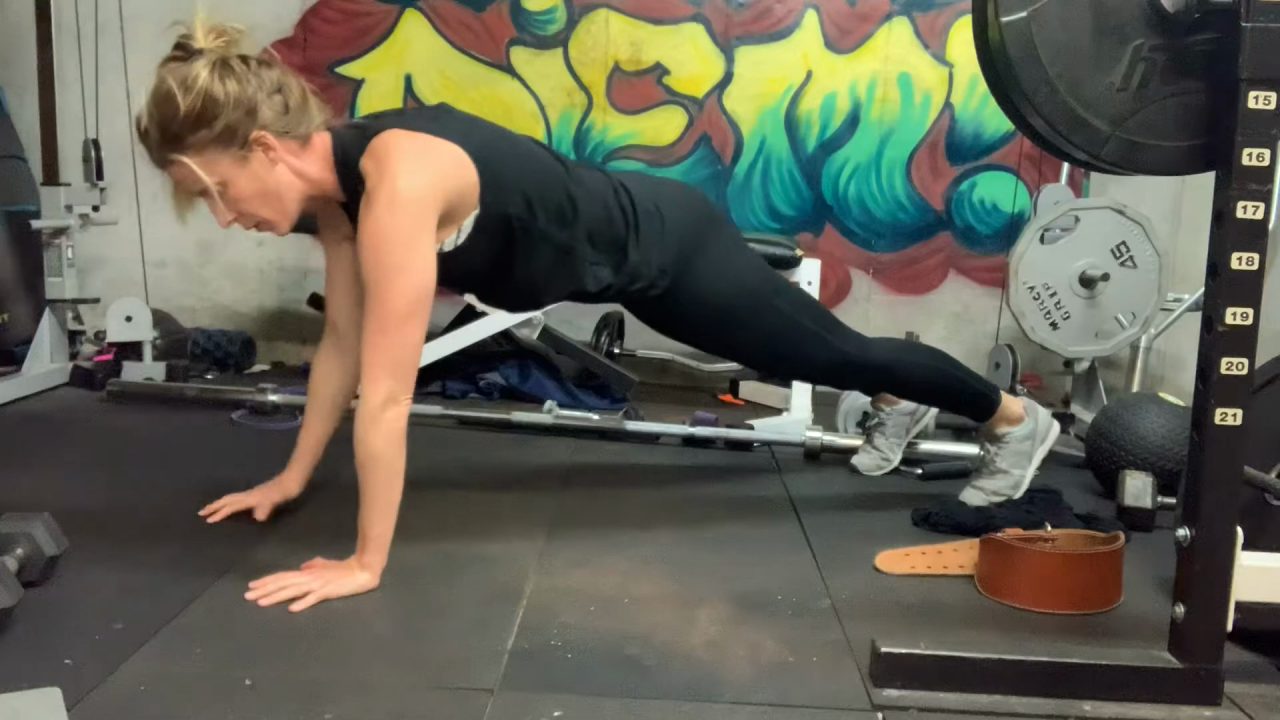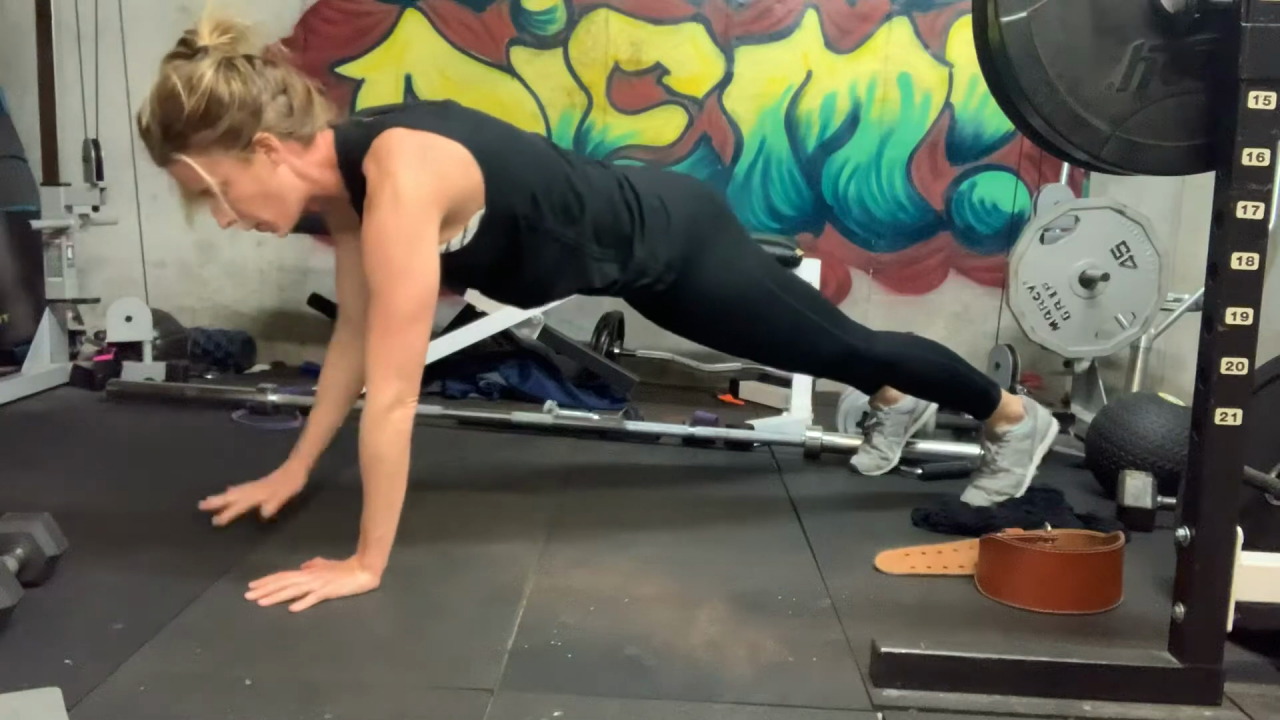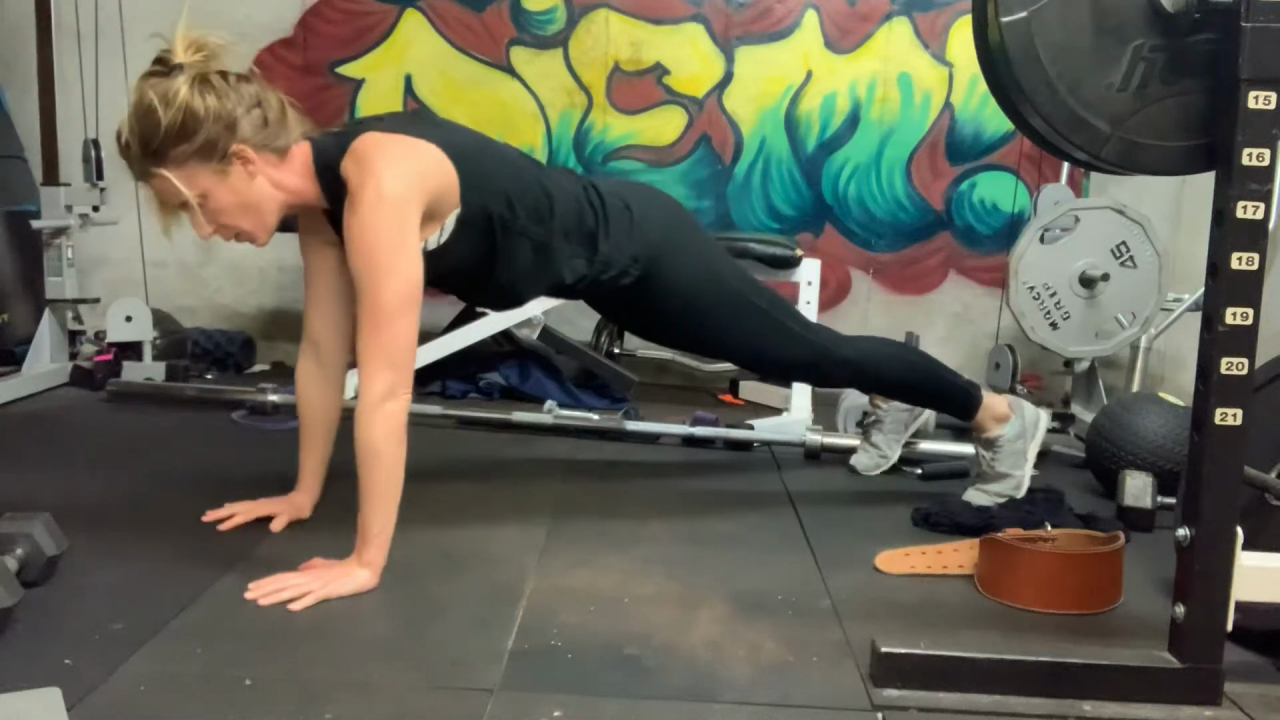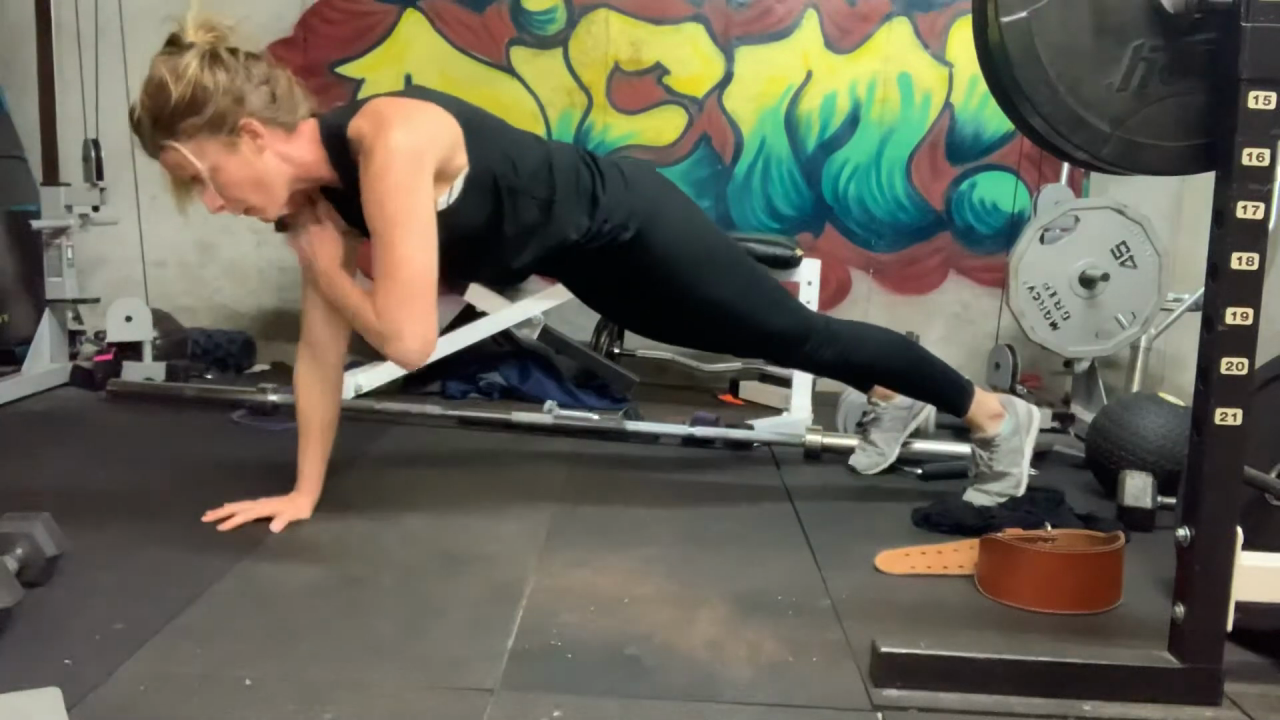
dt=0.7s
person 1, frame 1
left shoulder: (394, 178)
right shoulder: (337, 178)
left elbow: (385, 392)
right elbow: (345, 343)
left wrist: (364, 564)
right wrist: (292, 477)
left hip: (665, 247)
right hip: (626, 242)
left knee: (833, 353)
right knee: (811, 355)
left ankle: (1014, 419)
right ankle: (898, 407)
person 1, frame 2
left shoulder: (398, 175)
right shoulder: (340, 167)
left elbow: (392, 393)
right elbow: (361, 332)
left wrist: (366, 563)
right wrist: (295, 466)
left hip: (670, 239)
right hip: (627, 233)
left knee: (833, 343)
right knee: (812, 347)
left ankle: (1016, 419)
right ankle: (896, 403)
person 1, frame 3
left shoulder: (377, 178)
right shoulder: (317, 194)
left elbow: (386, 386)
right elbow: (323, 352)
left wrist: (366, 561)
right wrist: (304, 492)
left hip: (635, 247)
right hip: (592, 264)
left knee: (806, 352)
right knee: (780, 354)
left ankle: (1002, 419)
right ankle: (896, 407)
person 1, frame 4
left shoulder: (389, 141)
right shoulder: (312, 183)
left elbow: (408, 337)
right elbow: (322, 344)
left wrist: (324, 267)
right wrist: (304, 491)
left hip: (626, 222)
right hip: (581, 258)
left knee: (796, 335)
right knee: (761, 342)
left ankle: (996, 416)
right ankle: (890, 402)
